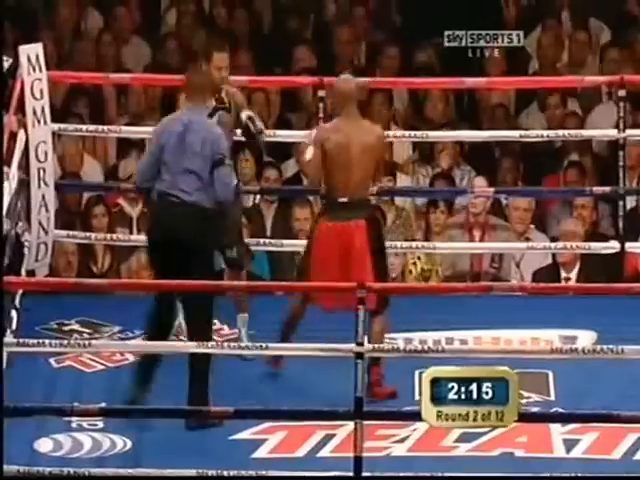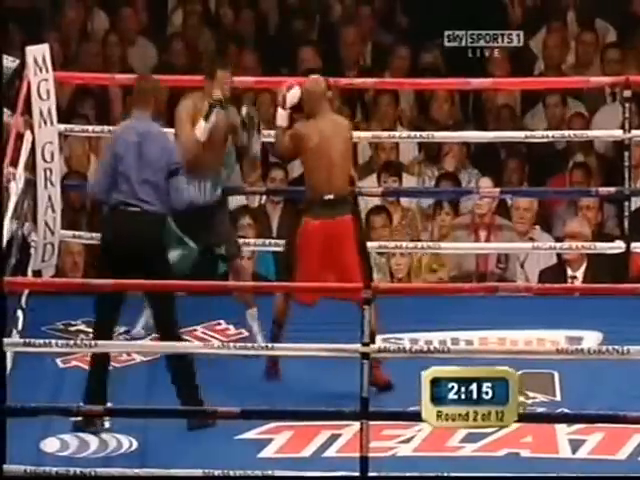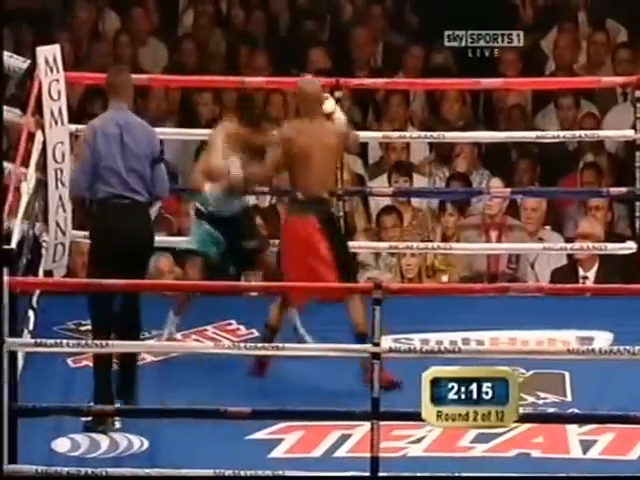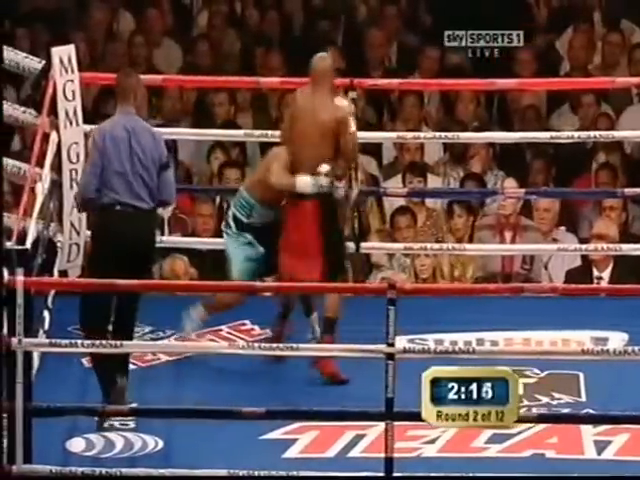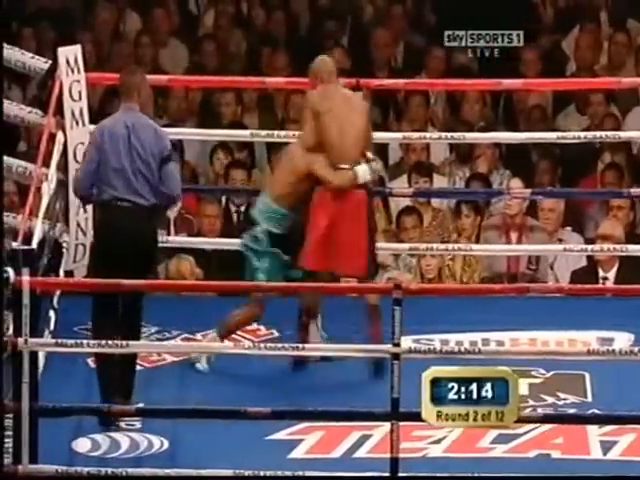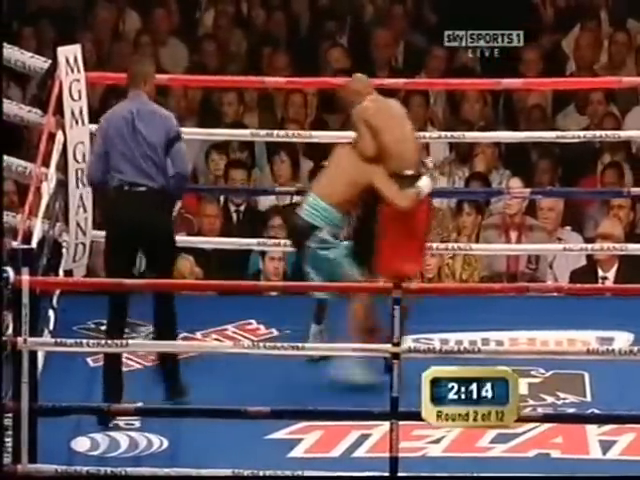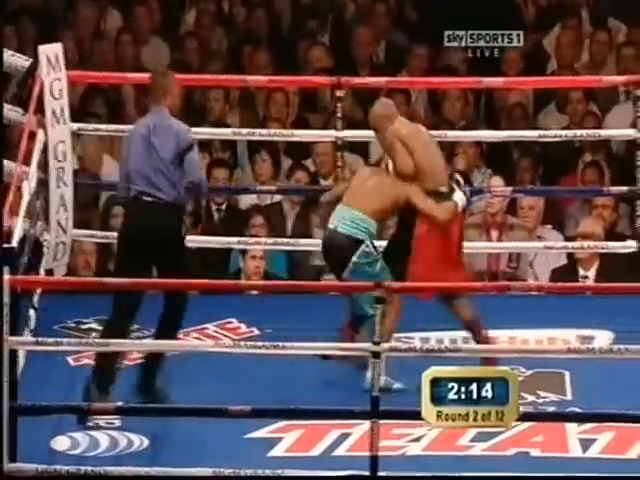
dt=0.3s
person 1, frame 1
left shoulder: (165, 127)
right shoulder: (214, 133)
left elbow: (143, 179)
right elbow: (225, 194)
right wrist: (219, 195)
left hip: (163, 218)
right hip: (196, 222)
left knee: (162, 305)
right knee: (199, 317)
left ankle: (141, 383)
right ankle: (198, 407)
person 1, frame 2
left shoulder: (117, 135)
right shoulder: (165, 141)
left elbow: (96, 191)
right elbow: (178, 200)
left hip: (118, 228)
right hip: (151, 230)
left knee: (104, 320)
right knee: (167, 323)
left ankle: (93, 409)
right ankle: (193, 405)
person 1, frame 3
left shoulder: (94, 129)
right shoulder: (146, 131)
left elbow: (78, 188)
right elbow: (161, 189)
left hip: (108, 220)
right hip: (140, 221)
left knee: (102, 314)
right knee: (129, 309)
left ankle: (104, 408)
right ankle: (127, 393)
person 1, frame 4
left shoulder: (103, 133)
right shoulder: (153, 137)
left elbow: (87, 191)
right elbow: (167, 196)
left wrist: (88, 206)
left hip: (110, 224)
right hip: (143, 227)
left knee: (94, 312)
right knee: (126, 313)
left ankle: (112, 383)
right ankle: (117, 382)
person 1, frame 5
left shoulder: (103, 130)
right shoulder: (156, 133)
left elbow: (81, 186)
right elbow: (173, 191)
left hip: (110, 222)
right hip: (143, 224)
left knee: (105, 314)
right knee: (132, 311)
left ankle: (112, 400)
right ankle: (124, 393)
person 1, frame 6
left shoulder: (109, 120)
right shoulder: (164, 118)
left elbow: (95, 176)
right elbow: (182, 171)
right wrist: (169, 197)
left hip: (120, 208)
right hip: (155, 208)
left knee: (118, 304)
right knee: (164, 298)
left ankle: (112, 399)
right ankle: (171, 382)
person 1, frame 7
left shoulder: (135, 132)
right shoulder: (179, 131)
left elbow: (124, 185)
right elbow: (196, 180)
right wrist: (206, 198)
left hip: (135, 217)
right hip: (165, 220)
left knee: (124, 305)
right knee: (176, 301)
left ankle: (99, 382)
right ankle: (146, 379)
person 2, frame 1
left shoulder: (323, 133)
right shoulder: (375, 134)
left elbow: (311, 178)
left wrist: (310, 152)
left hip: (330, 218)
right hip: (361, 218)
left knee: (306, 289)
right knee: (377, 302)
left ankle: (279, 353)
right ankle: (374, 379)
person 2, frame 2
left shoulder: (300, 130)
right shoulder: (345, 125)
left elbow: (282, 151)
left wrist: (283, 109)
left hip: (314, 215)
right hip: (344, 213)
right knee: (364, 294)
left ankle: (273, 358)
right ankle: (374, 365)
person 2, frame 3
left shoulder: (288, 131)
right shoulder: (338, 131)
left elbow: (266, 173)
right elbow: (349, 142)
left wrist: (243, 174)
right wrist: (336, 112)
left hip: (295, 215)
right hip: (320, 215)
left knee: (288, 290)
right knee: (351, 289)
left ankle: (262, 358)
right ankle: (371, 363)
person 2, frame 4
left shoulder: (297, 100)
right shoulder: (339, 112)
left elbow: (286, 138)
right elbow: (349, 157)
left hip: (296, 193)
right hip: (321, 195)
left knee: (296, 270)
right knee: (334, 277)
right ankle: (324, 353)
person 2, frame 5
left shoulder: (314, 97)
right shoulder: (360, 100)
left elbow: (309, 143)
right elbow: (366, 141)
left hip: (331, 185)
right hip: (359, 183)
left knee: (317, 271)
right knee: (364, 271)
left ankle: (303, 341)
right ankle: (375, 339)
person 2, frame 6
left shoulder: (361, 111)
right shoulder: (396, 106)
left elbow: (368, 151)
right elbow: (409, 148)
left wrist: (358, 143)
right hip: (417, 187)
left knee: (367, 267)
right knee: (405, 270)
left ankle: (371, 334)
person 2, frame 7
left shoulder: (391, 135)
right shoulder: (418, 130)
left elbow: (407, 170)
right elbow: (426, 167)
left hip: (430, 211)
left knee: (395, 280)
right knee: (449, 284)
right ankle: (482, 342)
person 3, frame 1
left shoulder: (236, 97)
left elbow: (256, 145)
left wrist: (253, 126)
right wrist: (211, 118)
left knee: (238, 262)
left ankle: (242, 332)
right ankle: (180, 321)
person 3, frame 2
left shoulder: (228, 112)
right shoulder: (188, 106)
left elbow: (244, 151)
right elbow: (185, 153)
left wrist: (247, 130)
right wrist: (208, 119)
left hip: (213, 196)
left knee: (236, 262)
left ankle: (255, 330)
right ankle: (148, 317)
person 3, frame 3
left shoulder: (260, 140)
right shoulder: (224, 134)
right elbow: (197, 181)
left hip: (238, 211)
right hip: (210, 212)
left knee: (268, 265)
right knee: (193, 279)
right ankle: (170, 328)
person 3, frame 4
left shoulder: (291, 158)
right shoulder: (281, 156)
right elbow: (276, 181)
right wrist: (311, 183)
left hip: (267, 221)
right hip: (242, 224)
right knee: (237, 294)
right ankle: (199, 314)
person 3, frame 5
left shoulder: (300, 149)
right shoulder: (313, 157)
right elbow: (336, 180)
right wrist: (366, 170)
left hip: (280, 229)
right hip: (266, 234)
right knee: (257, 306)
right ankle: (211, 344)
person 3, frame 6
left shoulder: (343, 151)
right shoulder: (375, 170)
right elbow: (404, 203)
right wrist: (425, 184)
left hip: (307, 224)
right hip: (317, 232)
left knee: (331, 286)
right knee: (361, 290)
right ankle: (352, 361)
person 3, frame 7
left shoulder: (364, 173)
right shoulder: (406, 188)
left elbow: (327, 199)
right elbow: (441, 215)
left wrist: (327, 233)
right wrist: (459, 197)
left hip: (333, 239)
right hip: (355, 243)
left knee: (367, 298)
